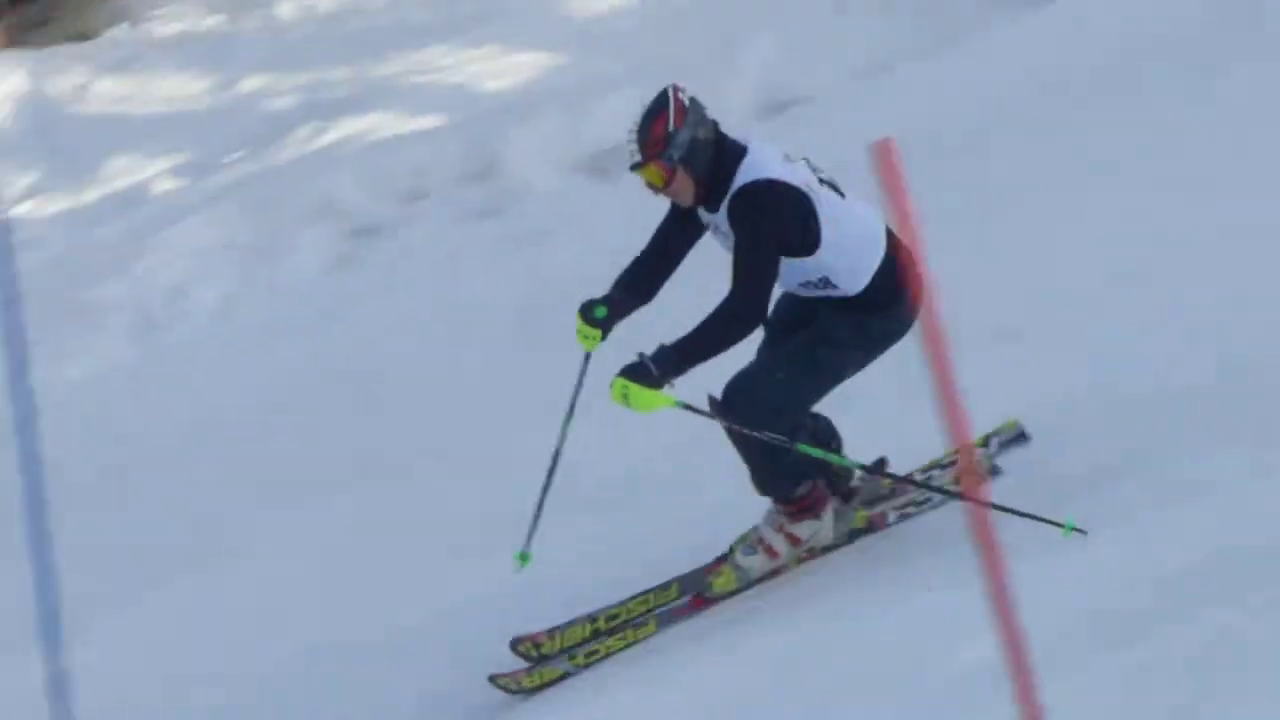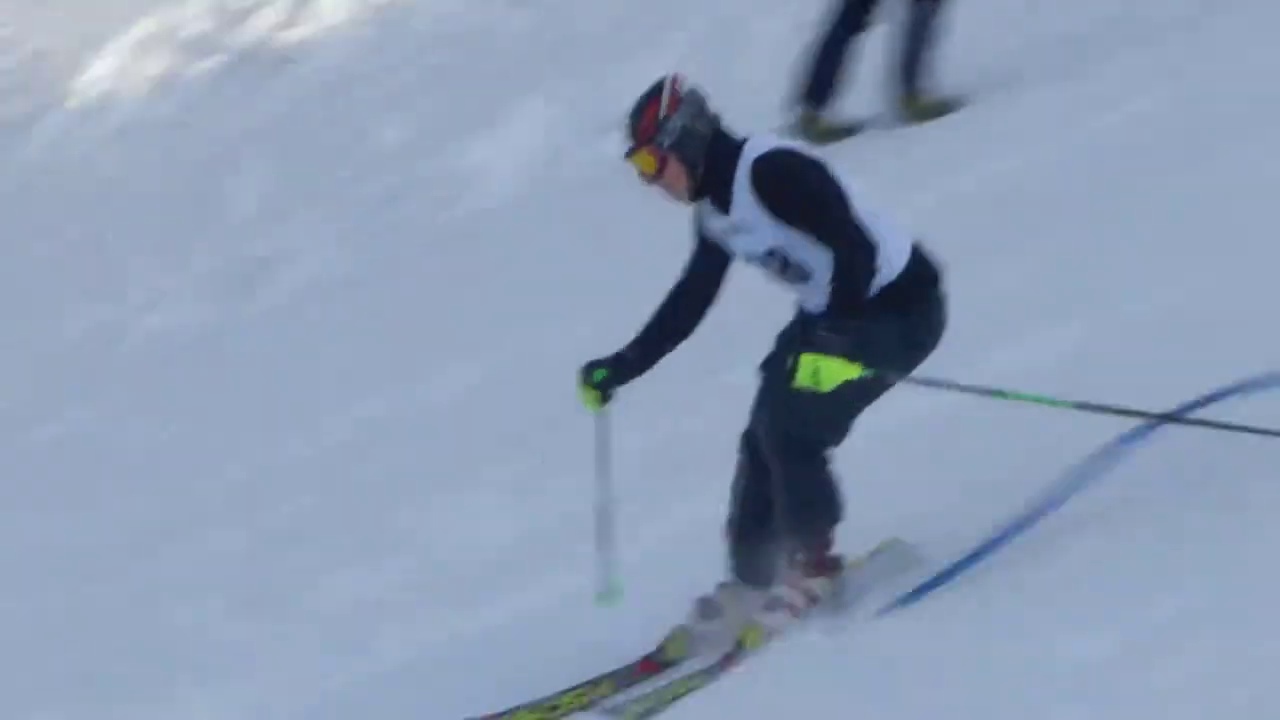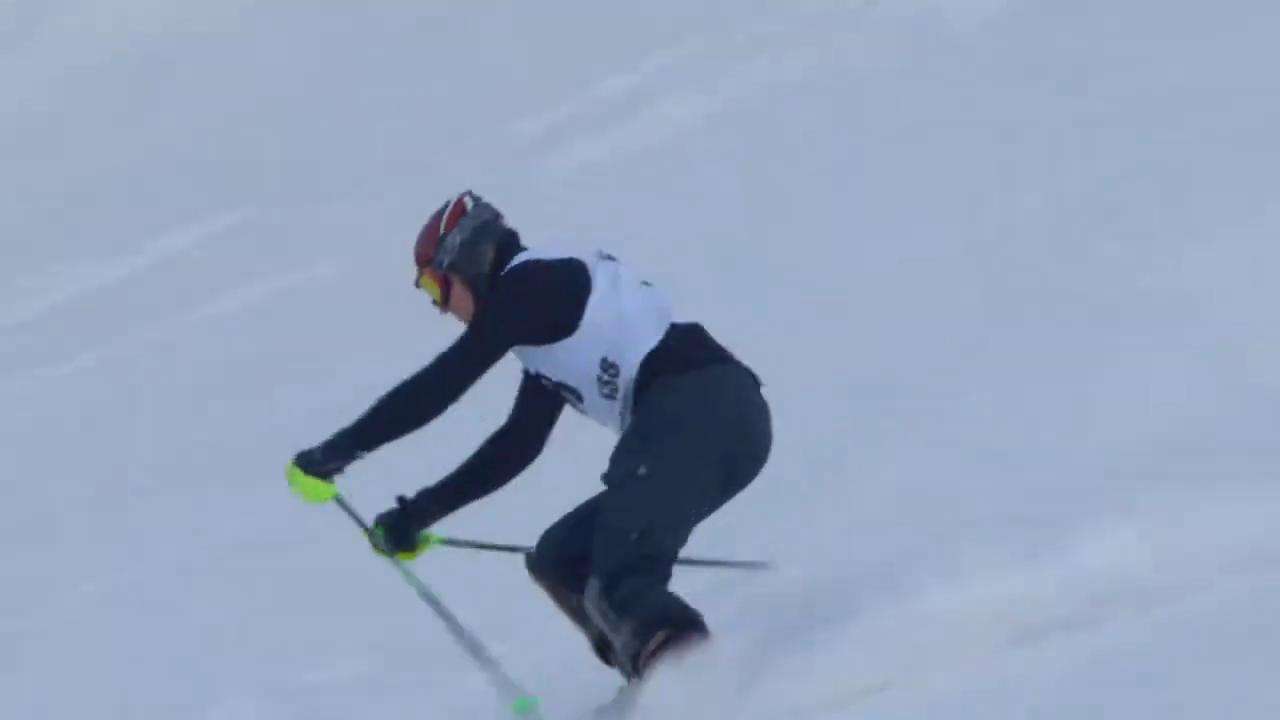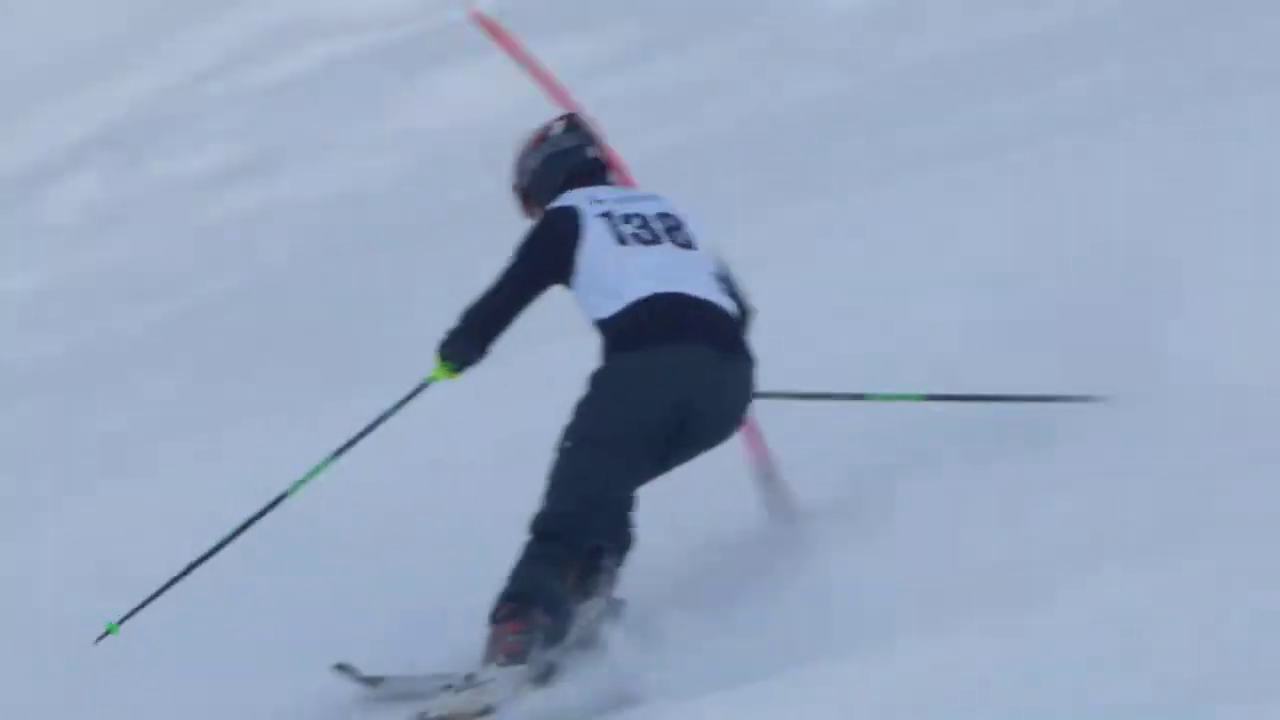
dt=0.5s
person 1, frame 1
left shoulder: (760, 197)
right shoulder: (713, 180)
left elbow: (747, 307)
right elbow: (659, 257)
left wrist: (660, 368)
right wrist: (610, 308)
left hip: (873, 306)
right hip: (822, 292)
left knee: (749, 407)
right knee: (768, 397)
left ankle: (806, 513)
right ankle: (838, 490)
person 1, frame 2
left shoulder: (776, 168)
right shoulder: (713, 205)
left elbow: (858, 249)
right elbow: (690, 298)
left wrist: (834, 342)
right wrist: (621, 367)
left hip: (900, 306)
right hip: (834, 308)
left knee: (792, 425)
right knee: (768, 434)
left ankle: (808, 568)
right ankle: (750, 581)
person 1, frame 3
left shoulder: (527, 283)
right shoulder: (550, 308)
left elbow: (446, 379)
right elbow: (518, 446)
left wrist: (335, 451)
right wrist: (419, 512)
left hip: (693, 407)
left knee: (622, 586)
right knee: (560, 563)
person 1, frame 4
left shoulder: (564, 220)
right shoulder: (662, 208)
left elbow: (497, 306)
right elbow: (735, 306)
left wrist: (454, 351)
left hip: (641, 372)
right hip: (728, 382)
left knee: (564, 529)
right knee: (606, 481)
left ankle: (517, 642)
right ankle: (587, 596)
